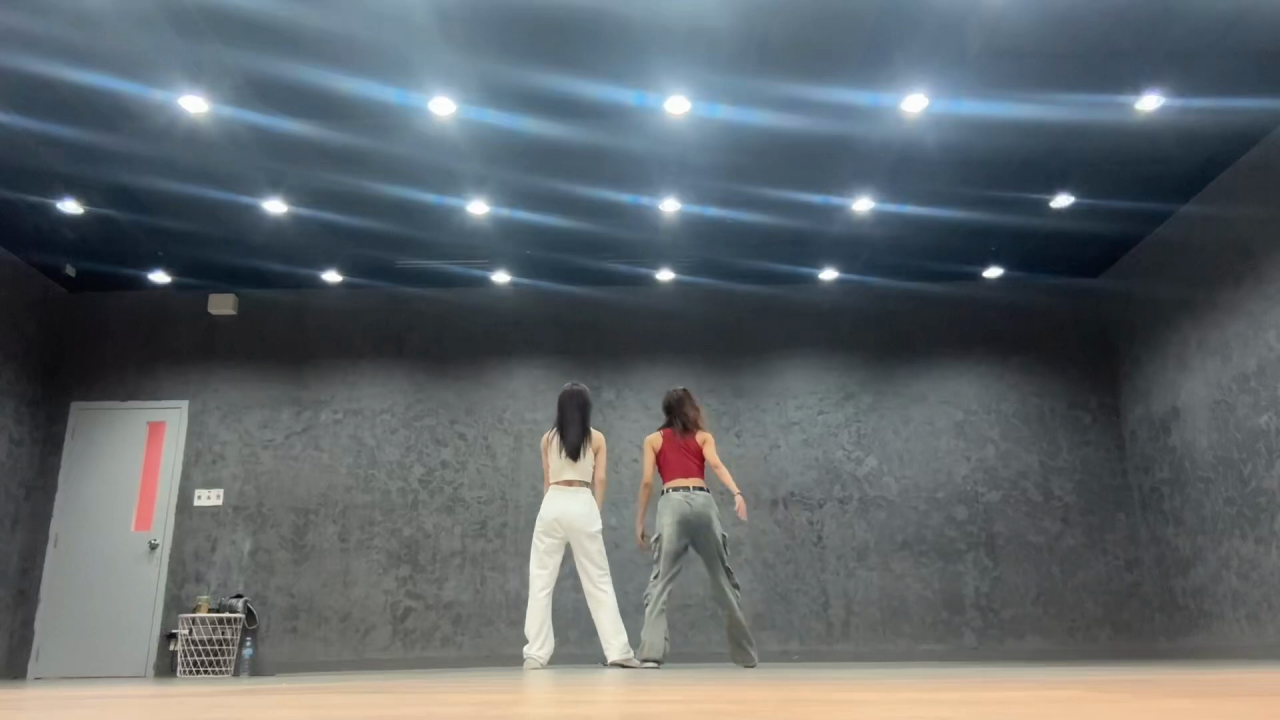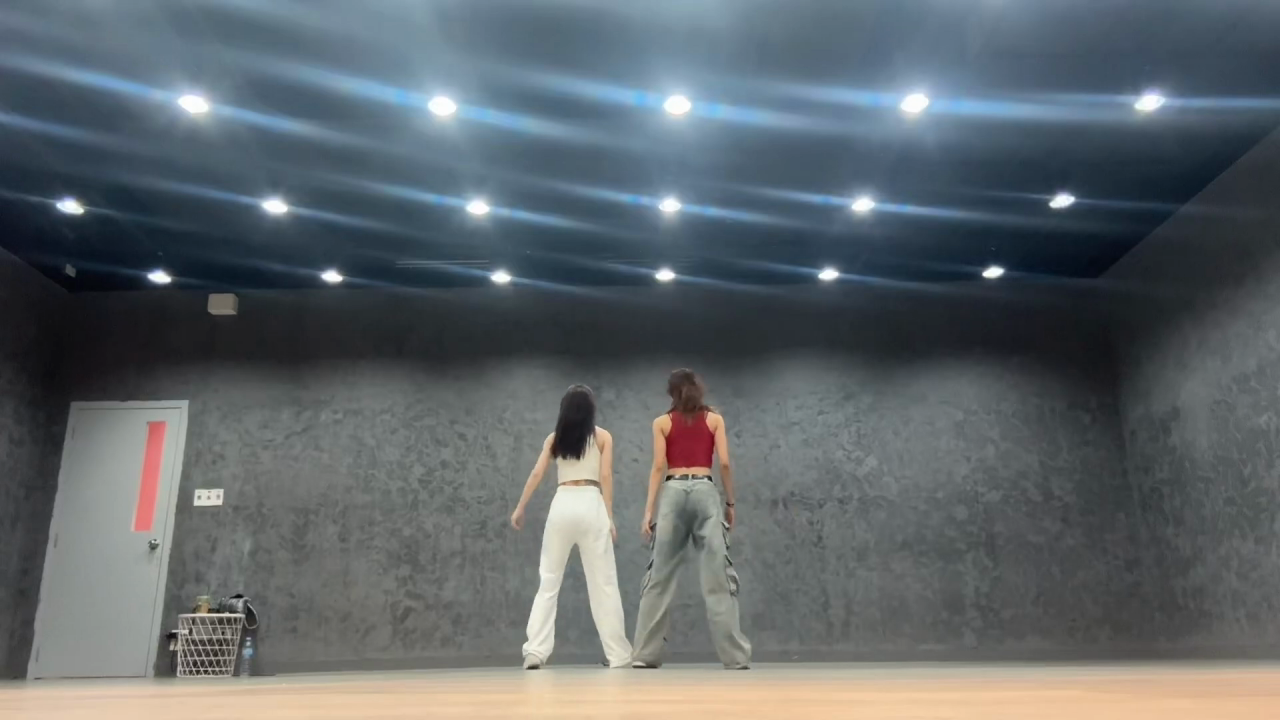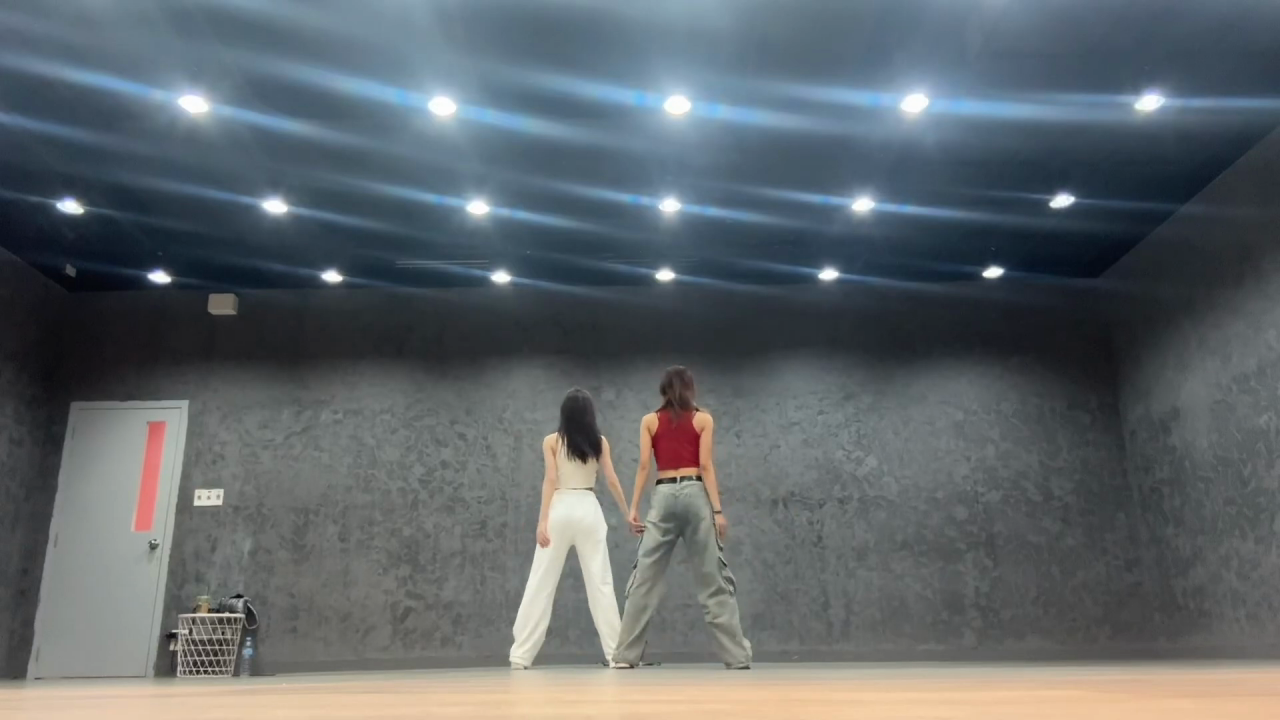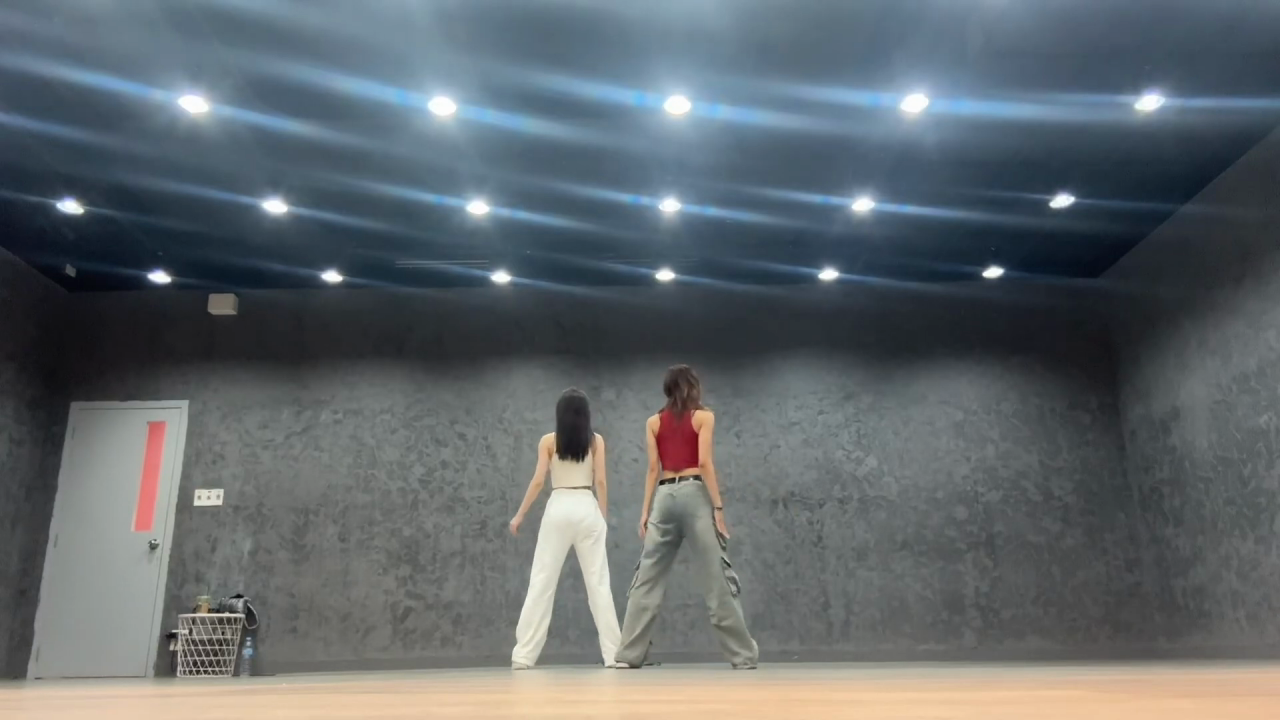
dt=0.4s
person 1, frame 1
left shoulder: (654, 440)
right shoulder: (703, 436)
left elbow: (647, 481)
right elbow: (717, 465)
left wrist: (640, 523)
right wrist: (737, 494)
left hip: (672, 504)
right hip: (703, 503)
left knee: (662, 581)
right knee: (723, 580)
left ankle: (651, 654)
right ankle: (744, 654)
person 1, frame 2
left shoulder: (663, 423)
right shoulder: (714, 419)
left elbow: (659, 467)
right elbow: (725, 463)
left wrist: (649, 510)
right wrist: (730, 502)
left hip: (673, 494)
right hip: (705, 492)
left knee: (660, 576)
right knee: (717, 576)
left ankle: (645, 654)
right ankle: (735, 656)
person 1, frame 3
left shoulder: (650, 421)
right shoulder: (703, 419)
left elbow: (644, 466)
right elbow: (706, 466)
left wrist: (633, 507)
right wrist: (718, 510)
left hip: (663, 496)
right hip: (695, 495)
left knee: (645, 577)
right knee: (714, 578)
left ankle: (625, 655)
right ankle: (737, 655)
person 1, frame 4
left shoulder: (654, 422)
right shoulder: (703, 416)
left elbow: (653, 469)
right elbow: (704, 464)
left wrist: (645, 511)
right wrist: (718, 507)
left hip: (665, 497)
right hip: (695, 495)
left knee: (648, 579)
right knee: (718, 576)
left ankle: (628, 654)
right ankle: (744, 655)
person 2, frame 1
left shoulder: (548, 438)
right shoulder: (596, 438)
left elbow: (547, 480)
right elbow: (600, 480)
right wrist: (596, 515)
left hip: (553, 505)
right hip: (582, 505)
left knee: (541, 582)
right knee: (599, 581)
left ankle: (535, 654)
right ankle: (618, 651)
person 2, frame 2
left shoulder: (555, 438)
right shoulder: (602, 436)
left elbow: (537, 474)
right elbow: (605, 477)
left wrist: (519, 508)
right wrist: (608, 517)
left hip: (562, 505)
right hip: (590, 504)
left knee: (549, 582)
right knee: (603, 582)
left ankle: (536, 649)
right ankle: (619, 655)
person 2, frame 3
left shoulder: (552, 441)
right shoulder: (600, 441)
left elbow: (550, 482)
right elbow: (612, 480)
left wrist: (543, 520)
right wrist: (628, 514)
left hip: (560, 510)
right hip: (589, 510)
left knee: (540, 584)
right knee: (601, 584)
left ankle: (521, 655)
right ankle: (617, 653)
person 2, frame 4
left shoulder: (548, 441)
right shoulder: (596, 441)
left elbow: (538, 481)
right elbow: (600, 481)
left wrist: (519, 516)
right wrist: (603, 516)
left hip: (558, 509)
right hip: (587, 509)
left knee: (542, 583)
right knee: (598, 583)
left ankle: (524, 655)
right ankle: (613, 654)
